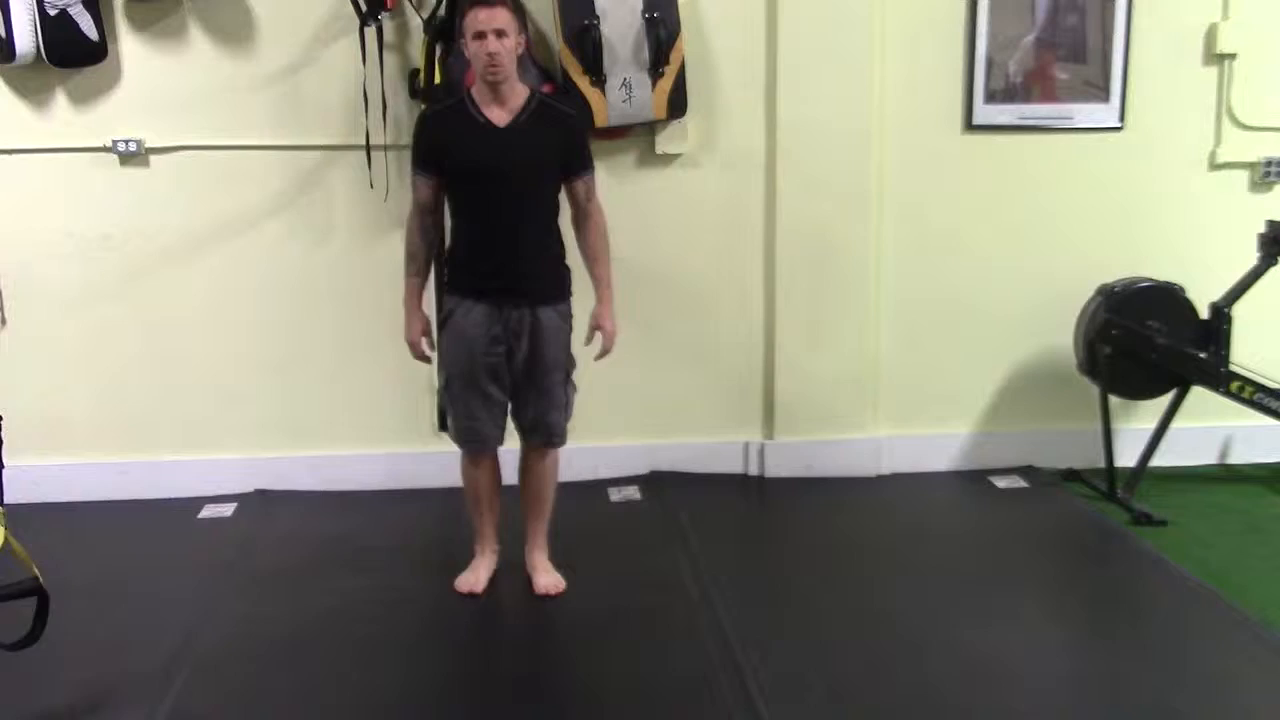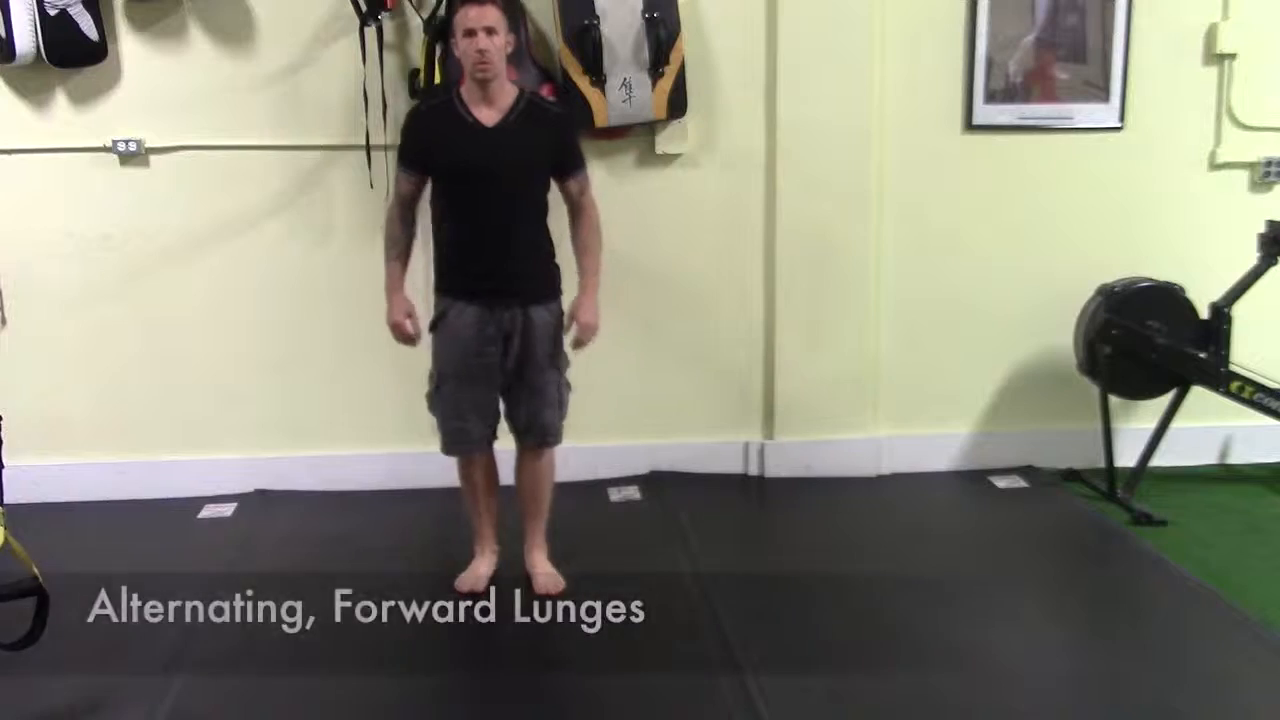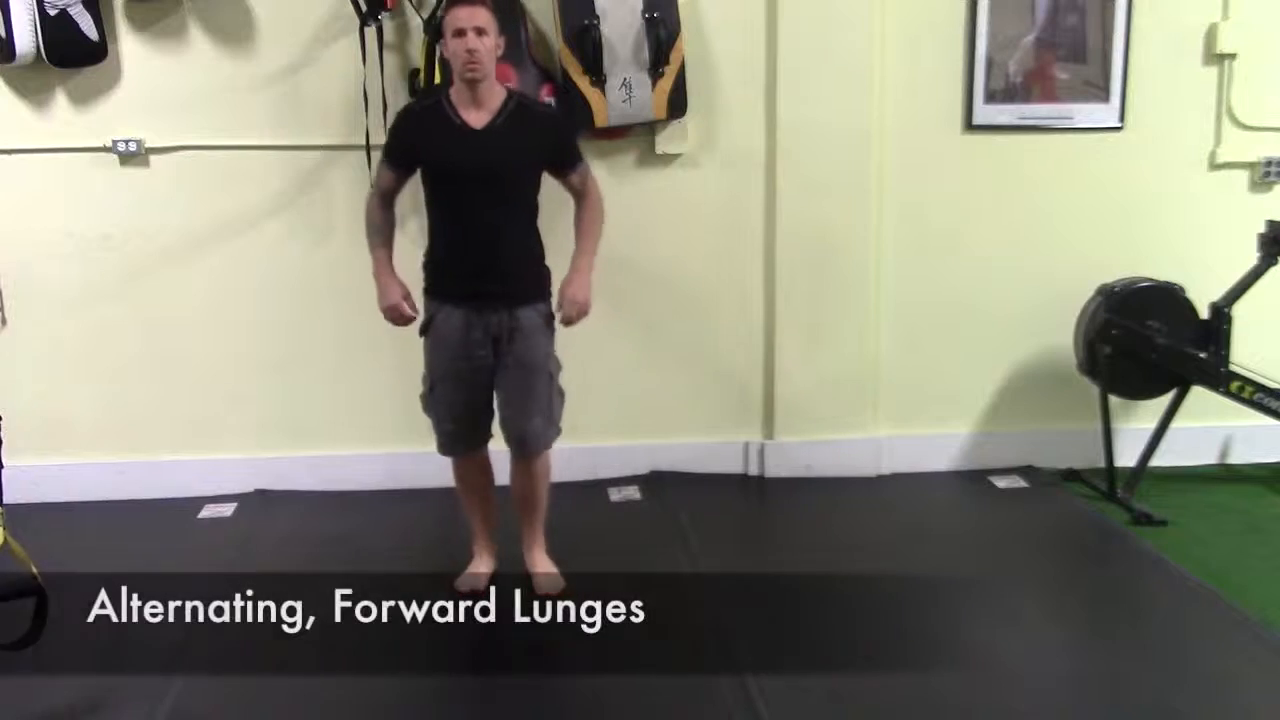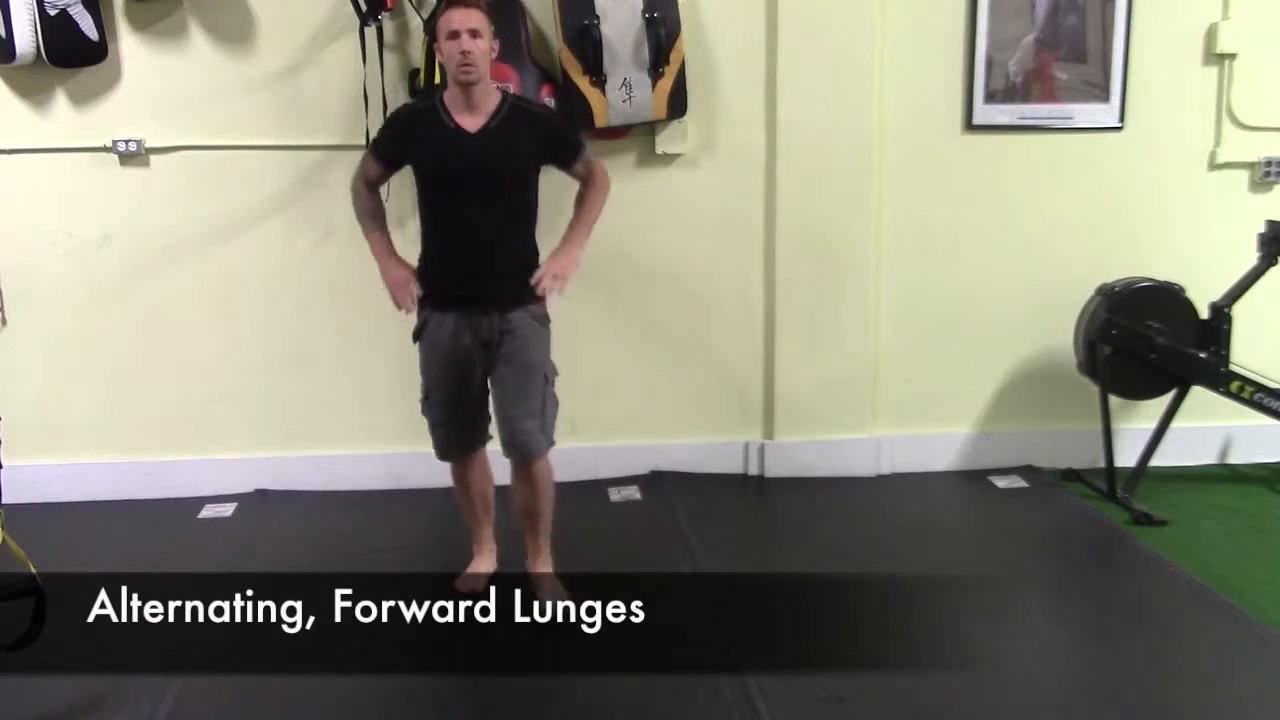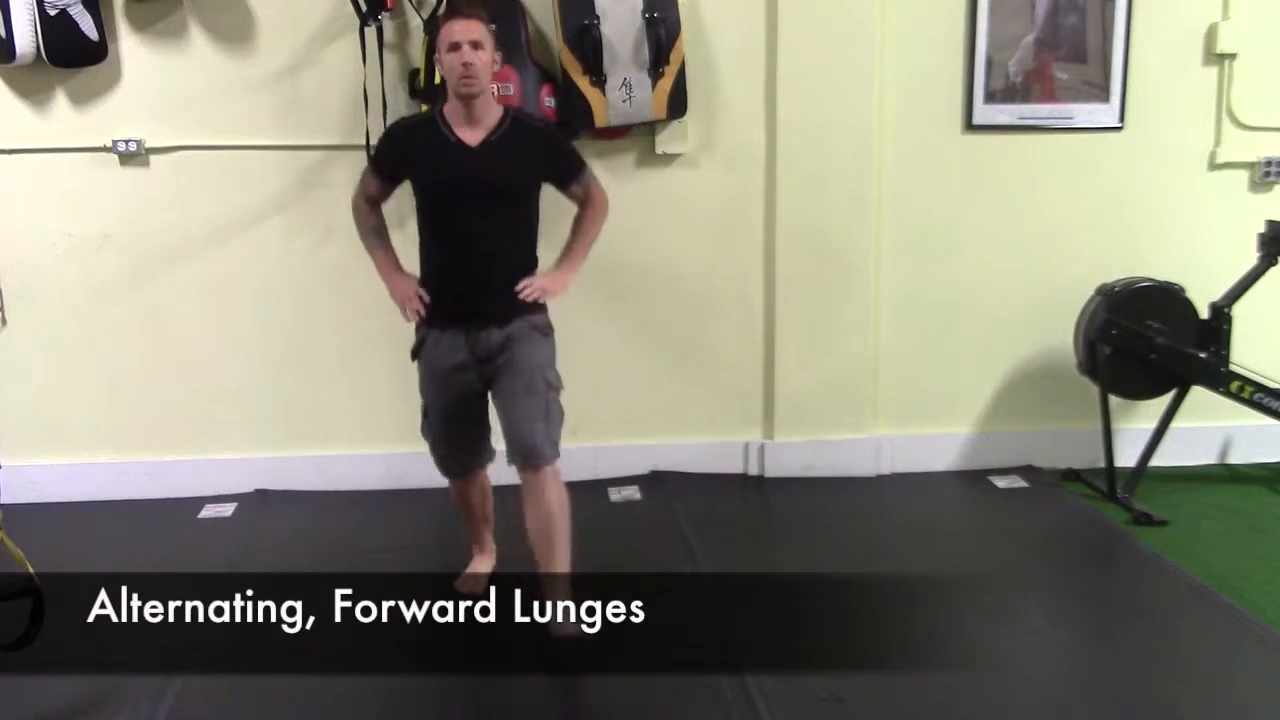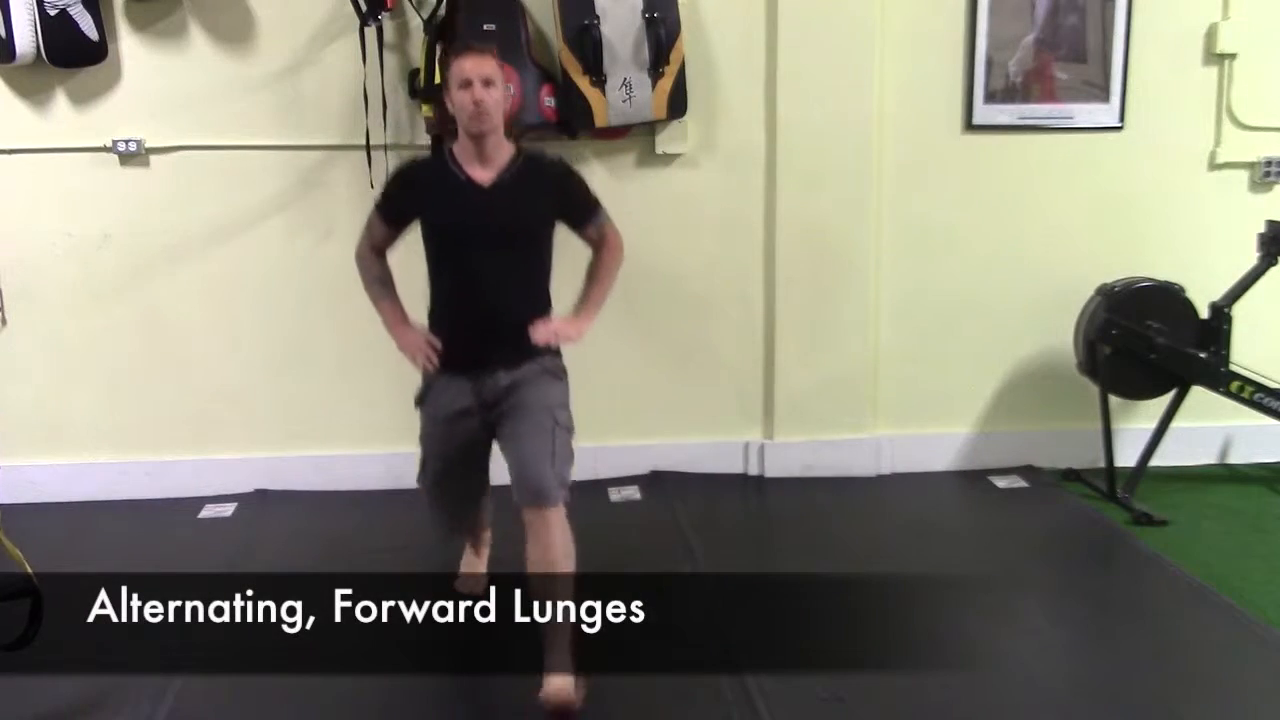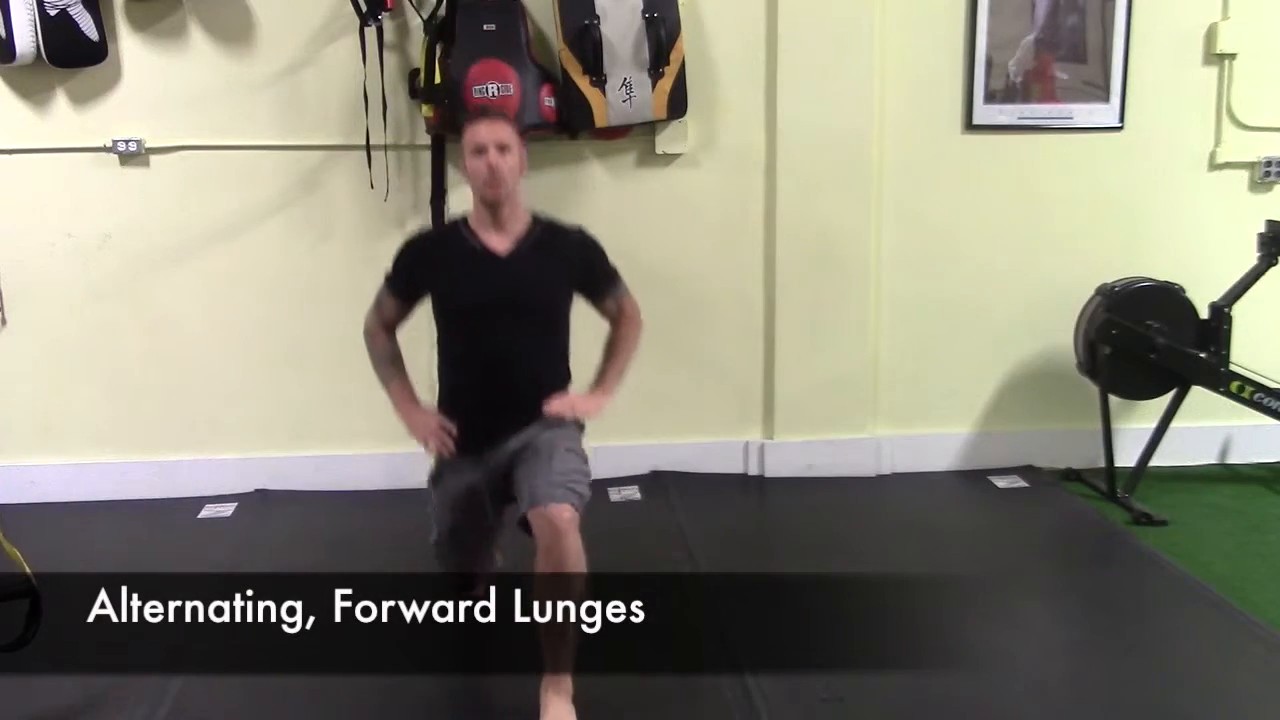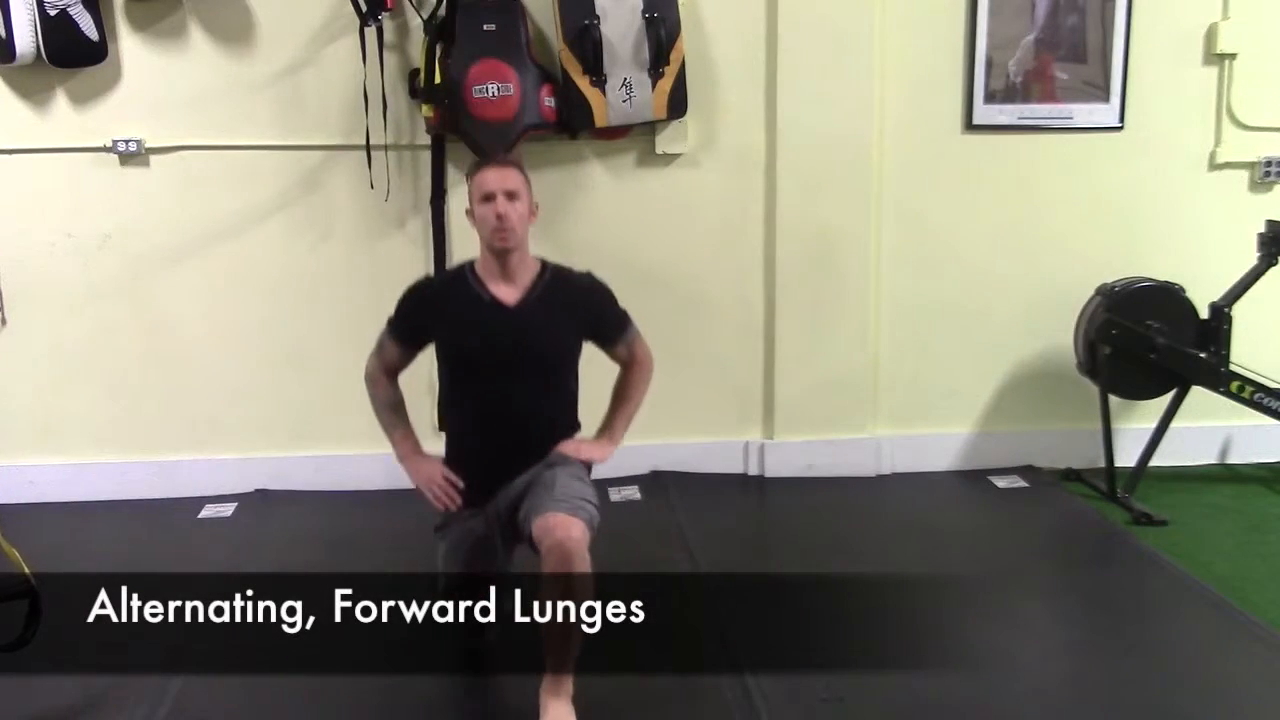
dt=0.2s
person 1, frame 1
left shoulder: (560, 122)
right shoulder: (440, 123)
left elbow: (588, 212)
right elbow: (423, 215)
left wrist: (605, 299)
right wrist: (413, 303)
left hip: (544, 303)
right hip: (469, 304)
left knee: (544, 433)
right knee: (475, 437)
left ankle: (537, 551)
right ankle: (485, 549)
person 1, frame 2
left shoulder: (549, 120)
right shoulder: (429, 121)
left elbow: (581, 207)
right elbow: (403, 207)
left wrist: (589, 292)
right wrist: (395, 289)
left hip: (536, 303)
right hip: (461, 305)
left knee: (539, 433)
right knee: (467, 438)
left ankle: (536, 549)
right ankle: (484, 549)
person 1, frame 3
left shoulder: (539, 121)
right shoulder: (418, 122)
left elbow: (588, 194)
right elbow: (380, 198)
left wrist: (583, 272)
right wrist: (384, 276)
left hip: (526, 306)
right hip: (450, 308)
left knee: (532, 439)
right knee: (464, 441)
left ankle: (535, 547)
right ankle: (483, 549)
person 1, frame 4
left shoulder: (535, 122)
right shoulder: (411, 125)
left elbow: (596, 176)
right elbow: (364, 183)
left wrist: (570, 249)
right wrist: (387, 259)
left hip: (518, 310)
right hip: (444, 312)
left knee: (529, 448)
right knee: (460, 445)
left ankle: (542, 562)
right ankle: (484, 548)
person 1, frame 5
left shoulder: (536, 137)
right shoulder: (410, 137)
left elbow: (594, 200)
right elbow: (365, 201)
left wrist: (564, 270)
right wrist: (391, 274)
left hip: (520, 324)
right hip: (445, 327)
left knee: (538, 459)
right knee: (459, 464)
left ankle: (560, 600)
right ankle: (483, 549)
person 1, frame 6
left shoulder: (550, 177)
right shoulder: (417, 180)
left elbow: (609, 244)
right elbow: (370, 250)
left wrist: (579, 318)
right wrist: (400, 326)
left hip: (529, 369)
right hip: (452, 373)
left knee: (544, 503)
right knee: (453, 503)
left ankle: (560, 665)
right ankle: (477, 550)
person 1, frame 7
left shoulder: (569, 248)
right shoulder: (430, 251)
left elbow: (627, 316)
right elbow: (378, 328)
left wrist: (598, 393)
right wrist: (410, 409)
left hip: (543, 430)
right hip: (466, 442)
left knee: (556, 523)
right knee: (461, 575)
right ankle: (474, 570)
person 1, frame 8
left shoulder: (579, 294)
right shoulder: (434, 298)
left elbow: (639, 359)
right elbow: (379, 372)
left wrist: (607, 439)
right wrist: (412, 458)
left hip: (551, 465)
right hip: (471, 485)
left knee: (566, 540)
